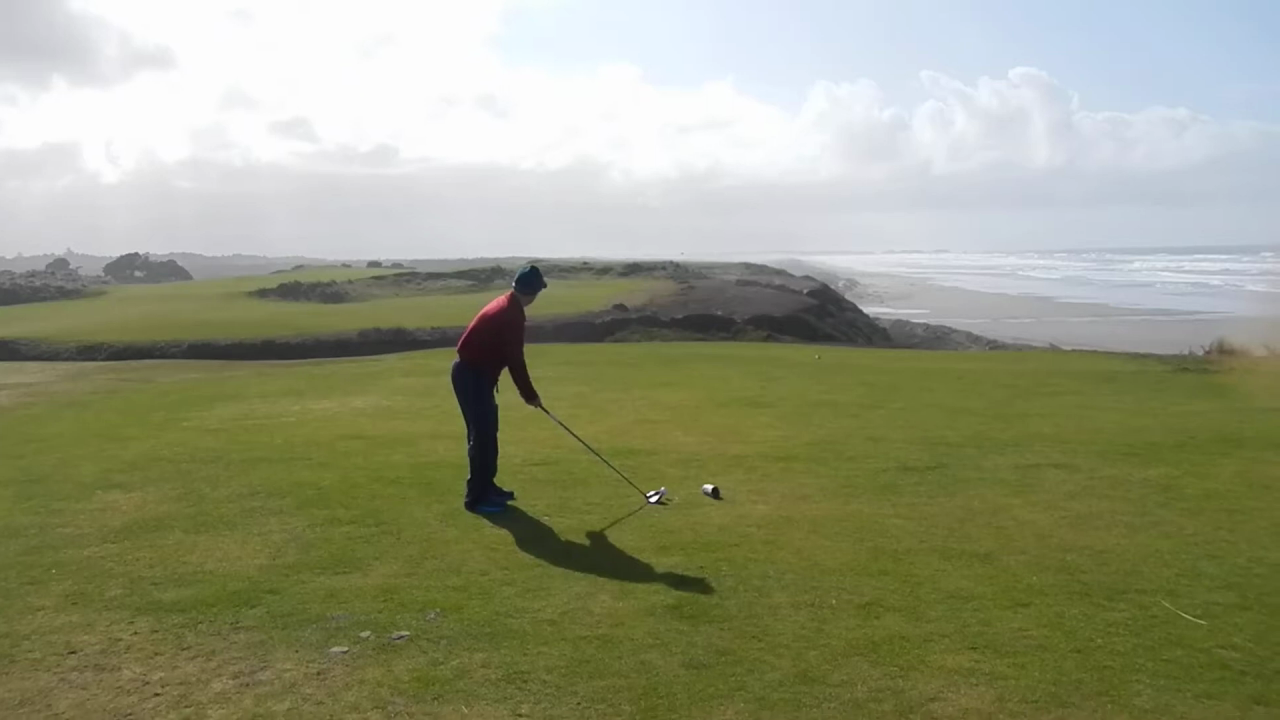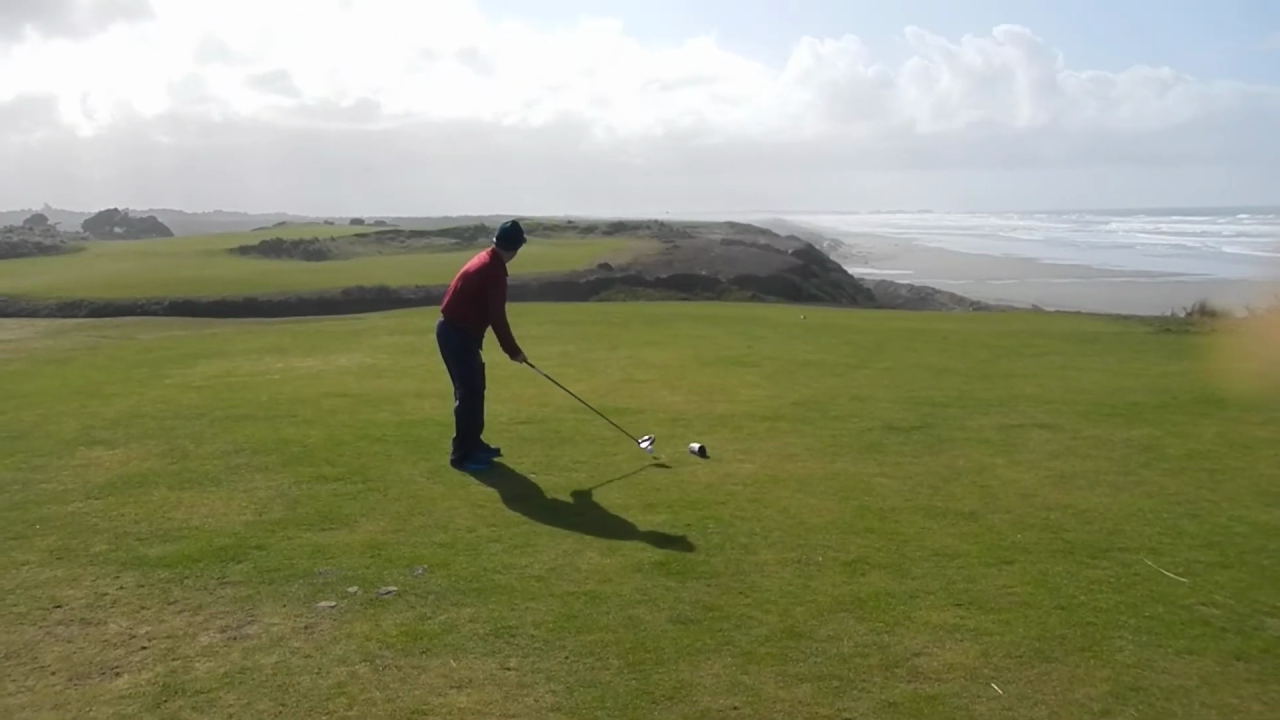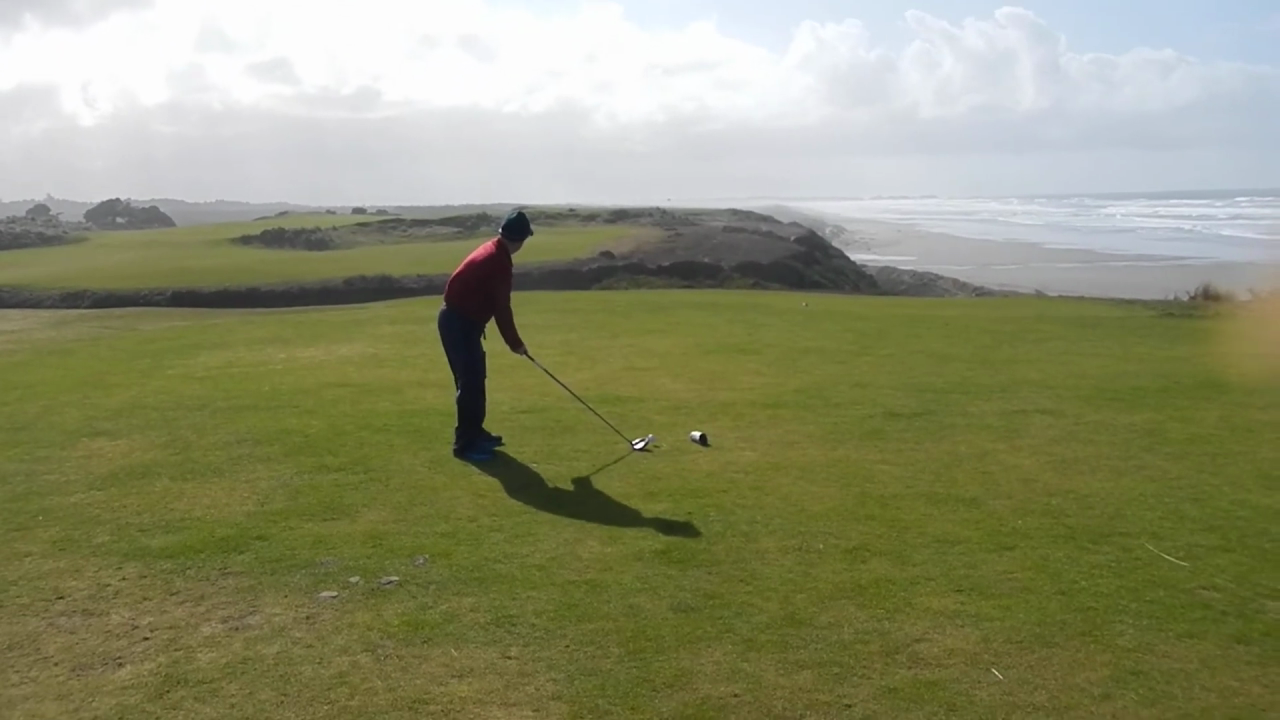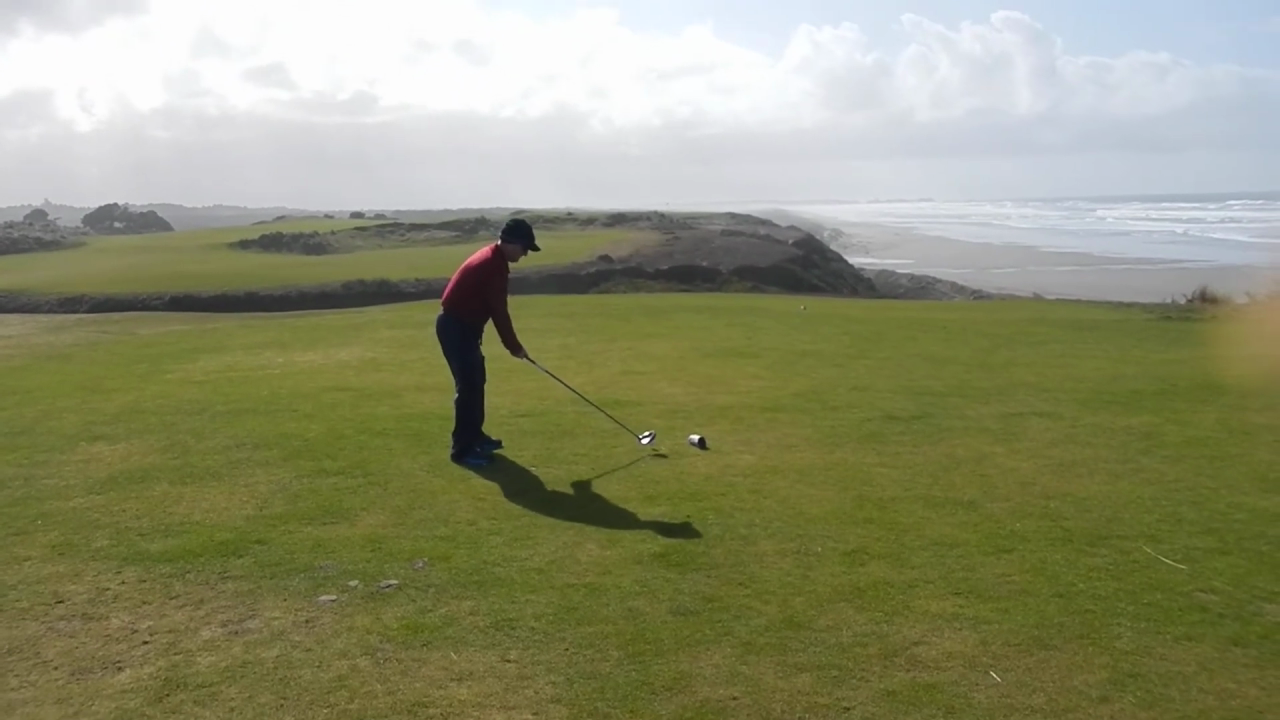
dt=1s
person 1, frame 1
left shoulder: (505, 306)
right shoulder: (510, 315)
left elbow: (509, 357)
right elbow: (515, 361)
left wrist: (527, 392)
right wrist: (530, 394)
left hip: (473, 371)
right hip: (472, 375)
left knee: (486, 432)
right knee: (482, 434)
left ankle: (486, 487)
right ankle: (476, 497)
person 1, frame 2
left shoulder: (486, 261)
right shoulder: (492, 271)
left elbow: (489, 313)
right elbow: (497, 317)
left wrist: (509, 348)
right wrist: (513, 350)
left hip: (458, 330)
right hip: (457, 333)
left knee: (474, 388)
right knee: (469, 392)
left ankle: (473, 443)
right ankle: (462, 454)
person 1, frame 3
left shoulder: (491, 251)
right shoulder: (499, 262)
left elbow: (494, 303)
right elbow: (502, 308)
left wrist: (512, 341)
right wrist: (515, 343)
left hip: (459, 318)
right hip: (460, 322)
left knee: (475, 378)
right knee: (470, 382)
left ankle: (475, 431)
right ankle: (464, 443)
person 1, frame 4
left shoulder: (491, 257)
right shoulder: (494, 266)
left elbow: (493, 309)
right elbow: (499, 312)
left wrist: (511, 345)
right wrist: (514, 346)
left hip: (460, 323)
right hip: (456, 326)
left knee: (475, 381)
right knee: (468, 385)
left ankle: (475, 436)
right ankle: (462, 448)
